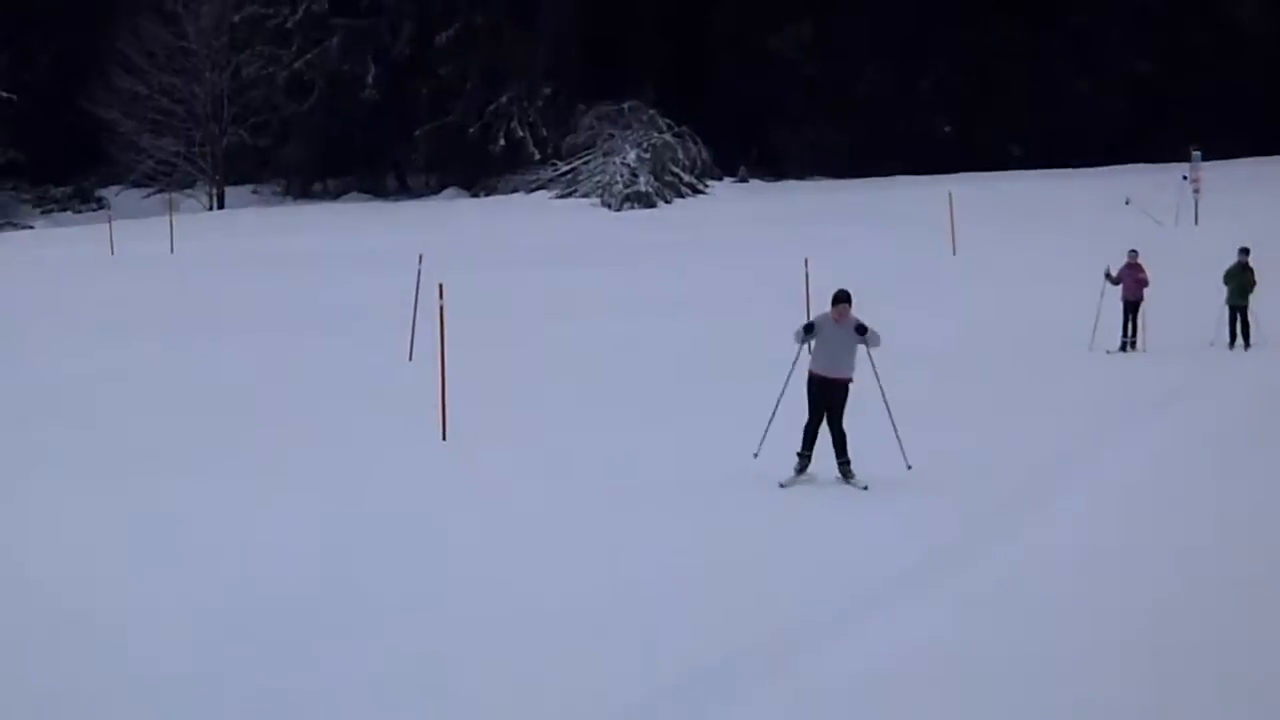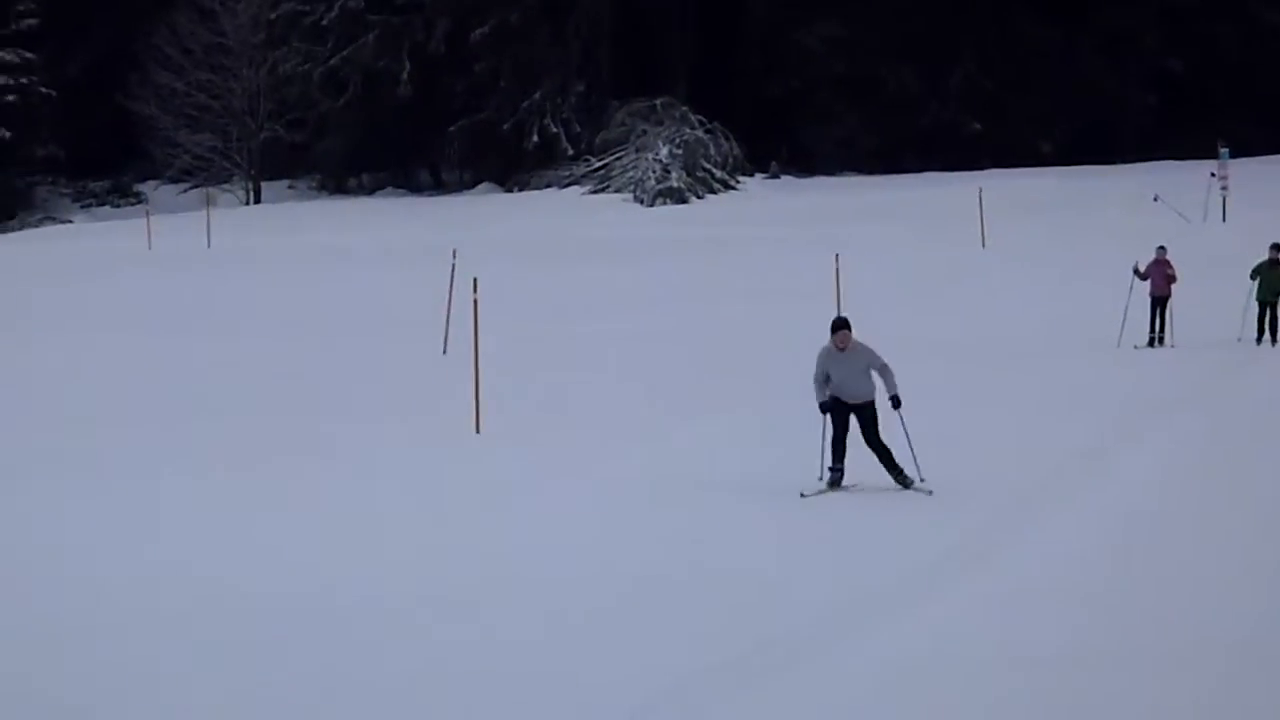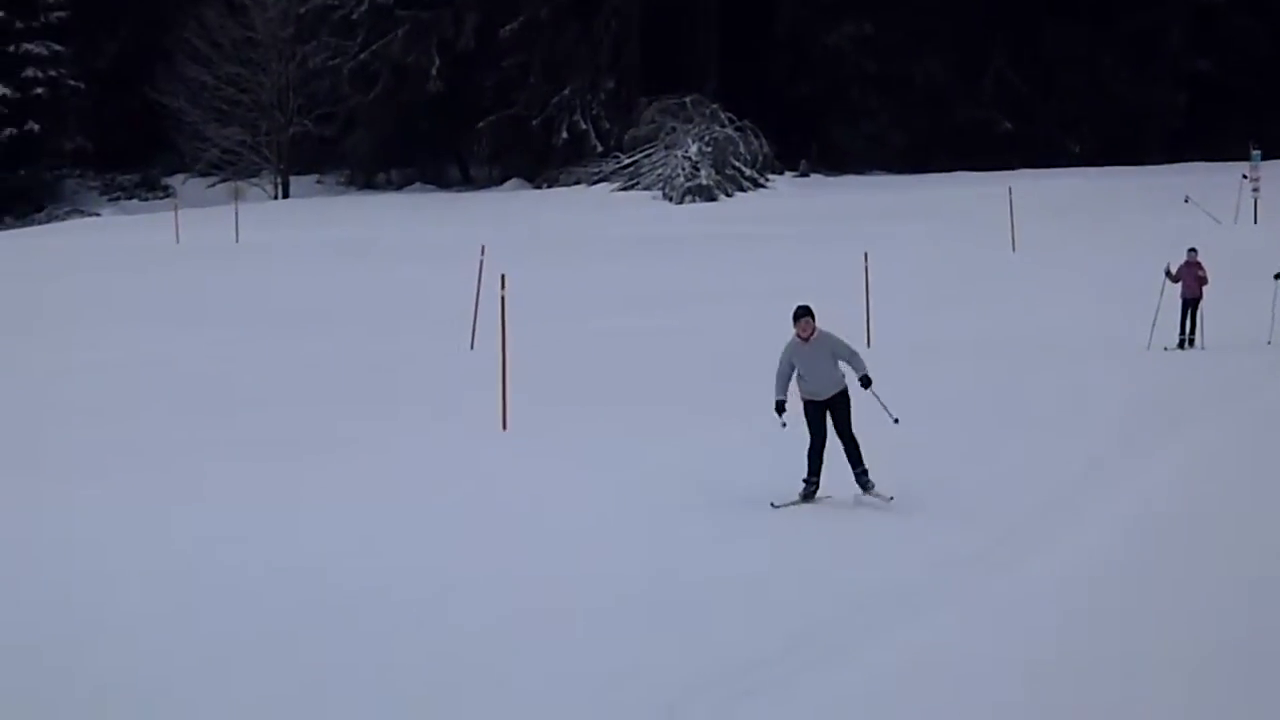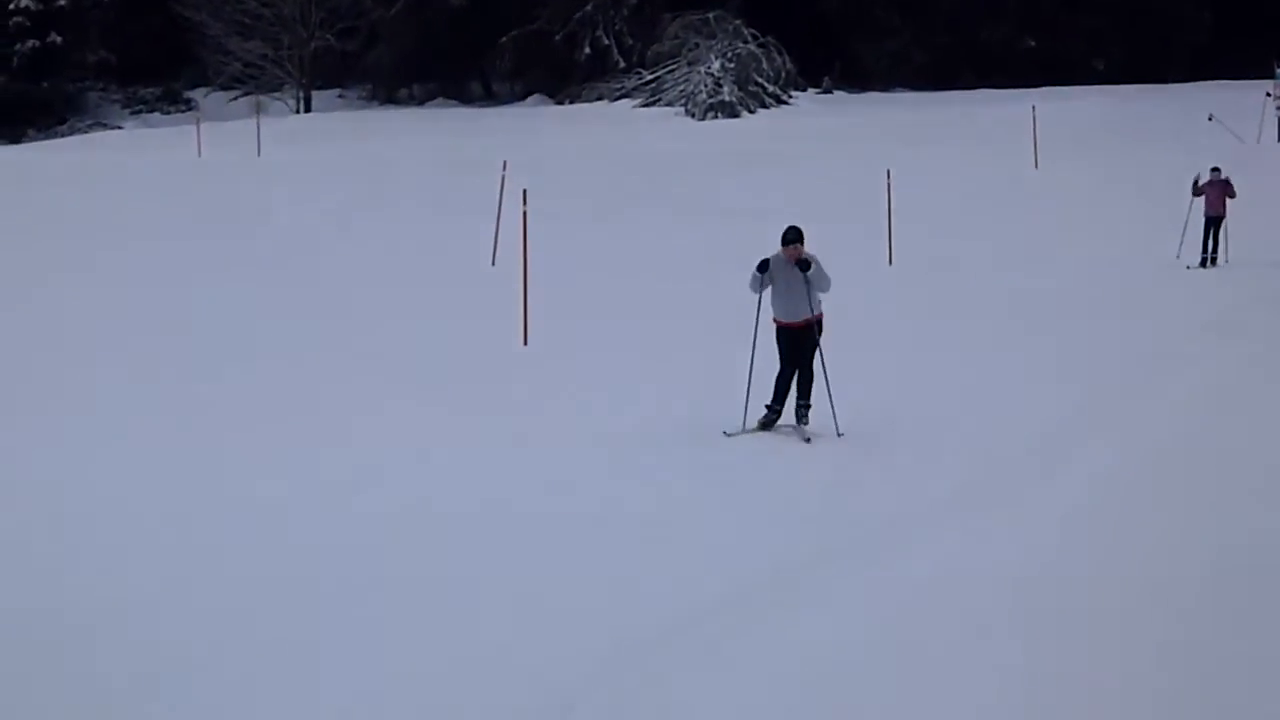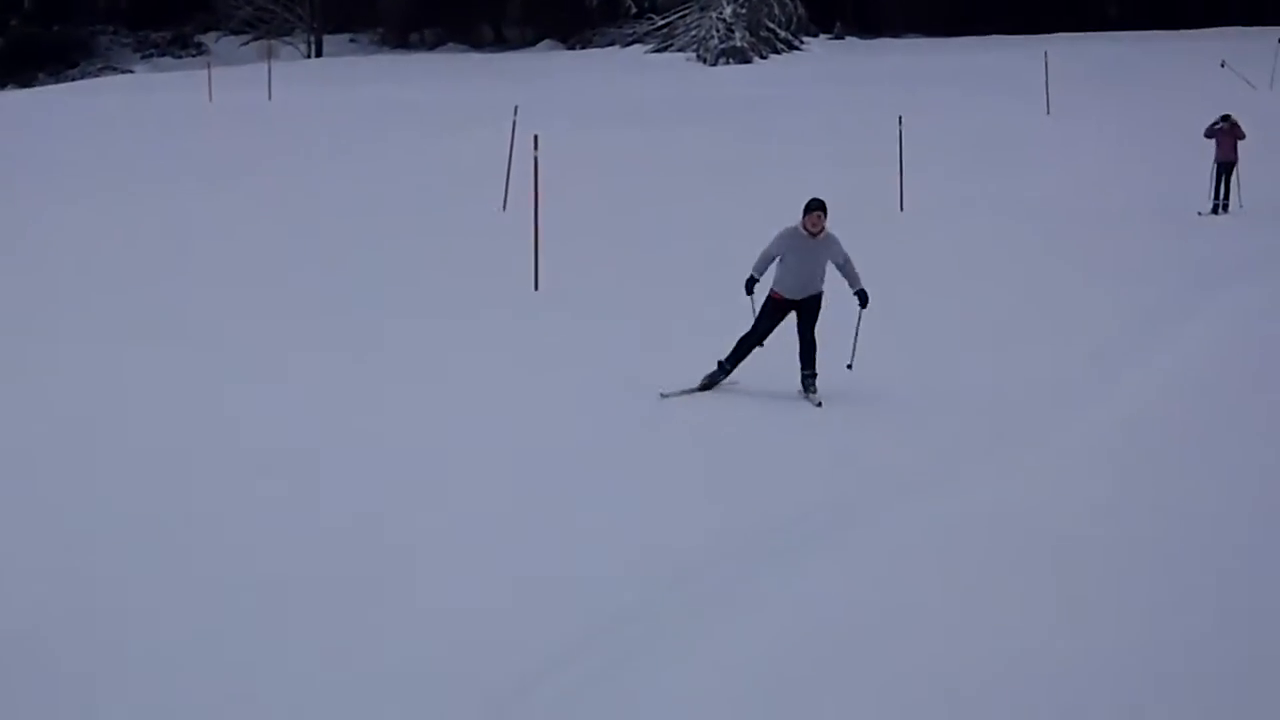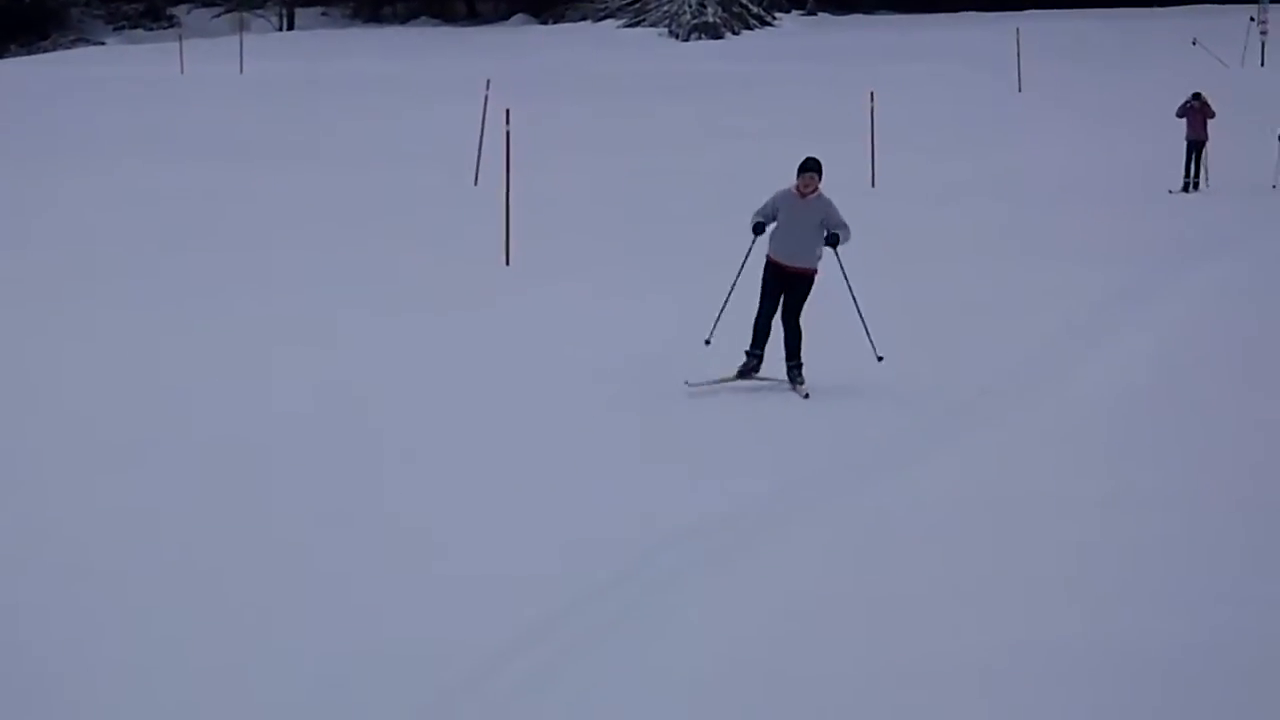
dt=0.4s
person 1, frame 1
left shoulder: (856, 326)
right shoulder: (821, 321)
left elbow: (876, 341)
right elbow: (799, 338)
left wrist: (866, 332)
right wrist: (806, 330)
left hip: (841, 381)
right hip: (817, 378)
left knee: (835, 423)
right knee: (815, 418)
left ankle: (844, 464)
right ankle: (804, 457)
person 1, frame 2
left shoulder: (862, 350)
right shoulder: (825, 354)
left elbow: (883, 369)
right elbow: (819, 380)
left wrist: (893, 392)
right wrist: (821, 400)
left hip: (864, 400)
right hip: (837, 400)
left knee: (873, 440)
right knee: (840, 432)
person 1, frame 3
left shoulder: (829, 340)
right shoulder: (792, 348)
left elbow: (851, 355)
right elbow: (782, 374)
left wrist: (863, 373)
right wrist: (780, 399)
left hip: (838, 394)
right hip: (811, 400)
left knee: (845, 434)
right knee: (817, 440)
left ankle: (861, 475)
right ankle: (812, 483)
person 1, frame 4
left shoulder: (810, 260)
right shoulder: (773, 263)
left elbow: (825, 286)
right elbow: (755, 287)
left wrist: (809, 269)
right wrist: (759, 271)
left hip: (811, 321)
right hip: (785, 324)
left knee: (805, 364)
right knee: (788, 367)
left ankle: (802, 408)
right ankle: (773, 411)
person 1, frame 5
left shoulder: (831, 242)
right shoulder: (788, 235)
left elbow: (845, 264)
right elbow: (768, 254)
left wrist: (858, 288)
right wrist: (753, 277)
left hip: (811, 297)
right hip: (781, 294)
left knee: (806, 333)
right knee: (757, 334)
left ankle: (808, 377)
right ankle: (725, 368)
person 1, frame 6
left shoulder: (824, 205)
right shoulder: (782, 197)
left elbow: (844, 230)
right elbow: (764, 216)
left wrist: (836, 236)
right wrist: (758, 222)
left hip: (804, 271)
right hip: (775, 265)
left knee: (790, 317)
right knee: (765, 311)
left ankle: (794, 367)
right ankle: (754, 359)
